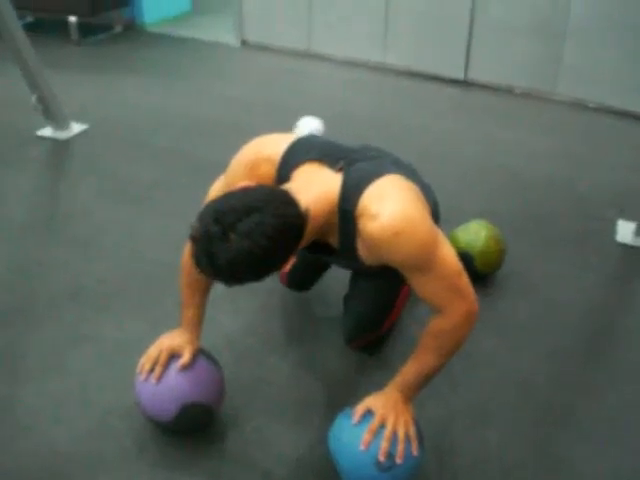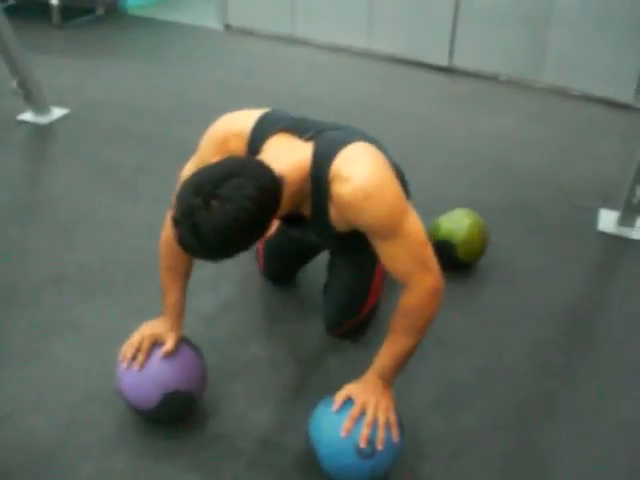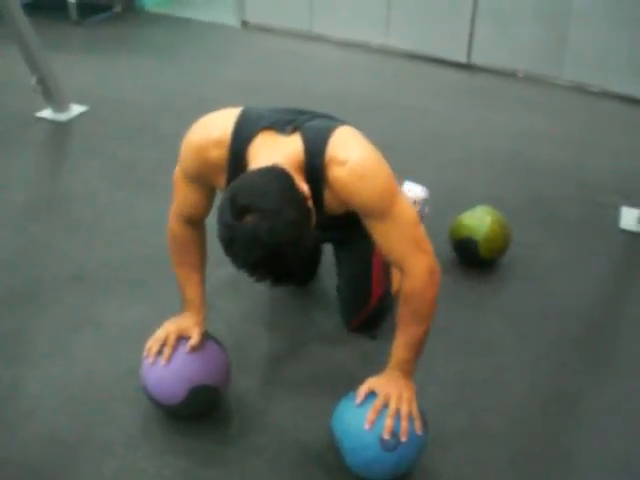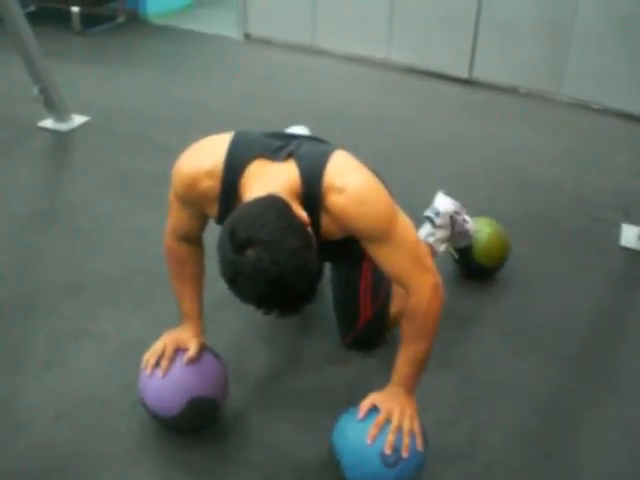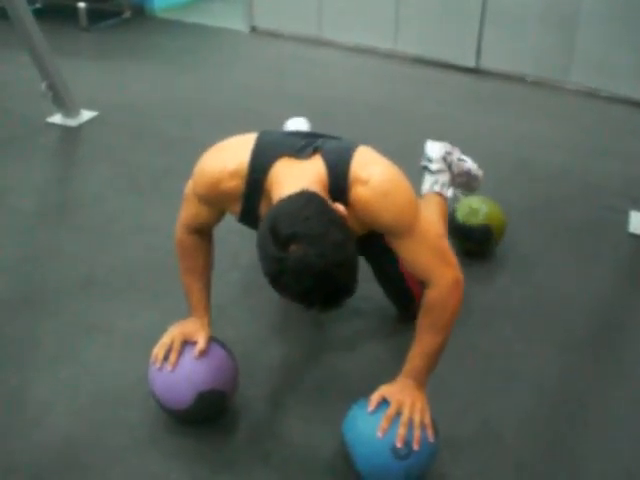
dt=0.7s
person 1, frame 1
left shoulder: (389, 223)
right shoulder: (258, 162)
left elbow: (460, 307)
right elbow: (205, 236)
left wrist: (399, 394)
right wrist: (188, 329)
left hip: (391, 243)
left knee: (360, 337)
right knee: (295, 281)
person 1, frame 2
left shoulder: (360, 186)
right shoulder: (228, 138)
left elbow: (426, 284)
right elbow: (180, 218)
left wrist: (378, 380)
right wrist: (170, 318)
left hip: (364, 218)
left knee: (341, 323)
right knee: (274, 273)
person 1, frame 3
left shoulder: (353, 171)
right shoulder: (207, 144)
left elbow: (422, 268)
right elbow: (184, 221)
left wrist: (399, 373)
right wrist: (193, 311)
left hip: (352, 214)
right hip: (302, 196)
left knee: (363, 318)
right knee: (297, 276)
left ankle: (405, 207)
person 1, frame 4
left shoulder: (354, 197)
right shoulder: (197, 172)
left elbow: (425, 287)
right elbow: (182, 237)
left wrist: (400, 389)
right wrist: (191, 324)
left hip: (350, 226)
left knee: (362, 336)
left ankle: (436, 230)
person 1, frame 5
left shoulder: (375, 189)
right shoulder: (221, 173)
left elbow: (446, 280)
right elbow: (192, 230)
left wrist: (412, 381)
right wrist: (199, 316)
left hip: (363, 218)
left knee: (417, 300)
left ankle: (438, 174)
